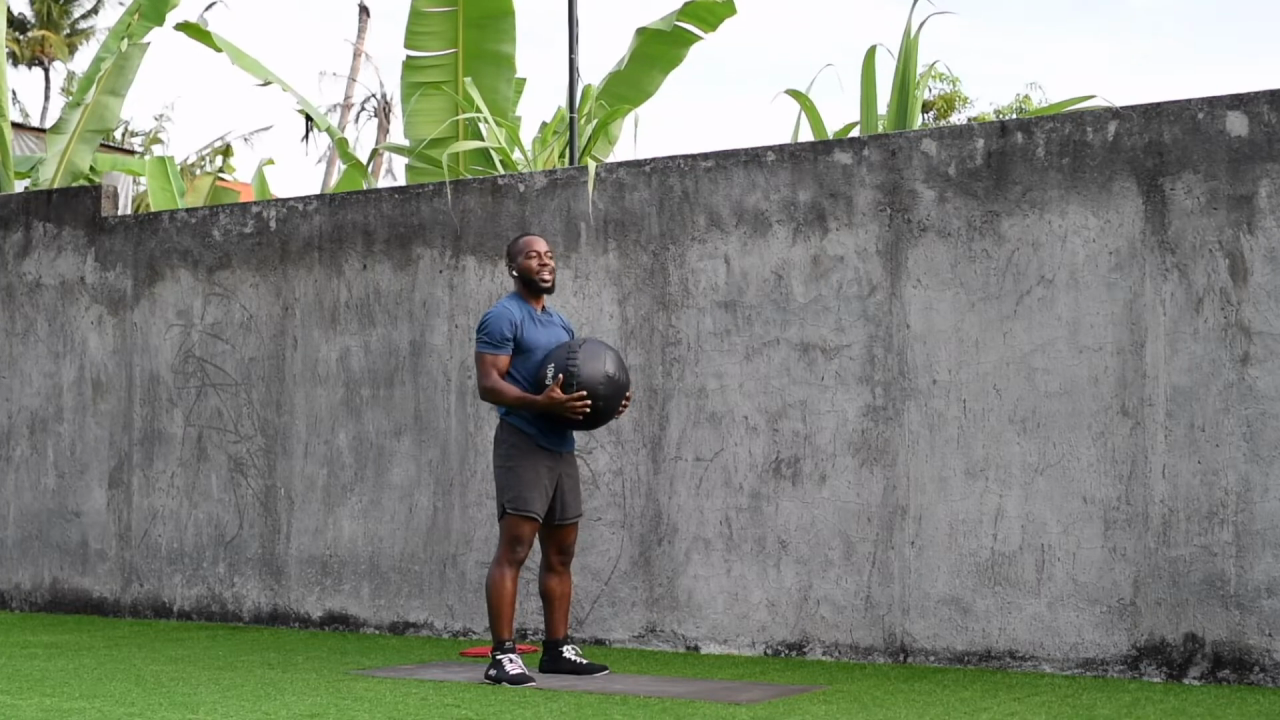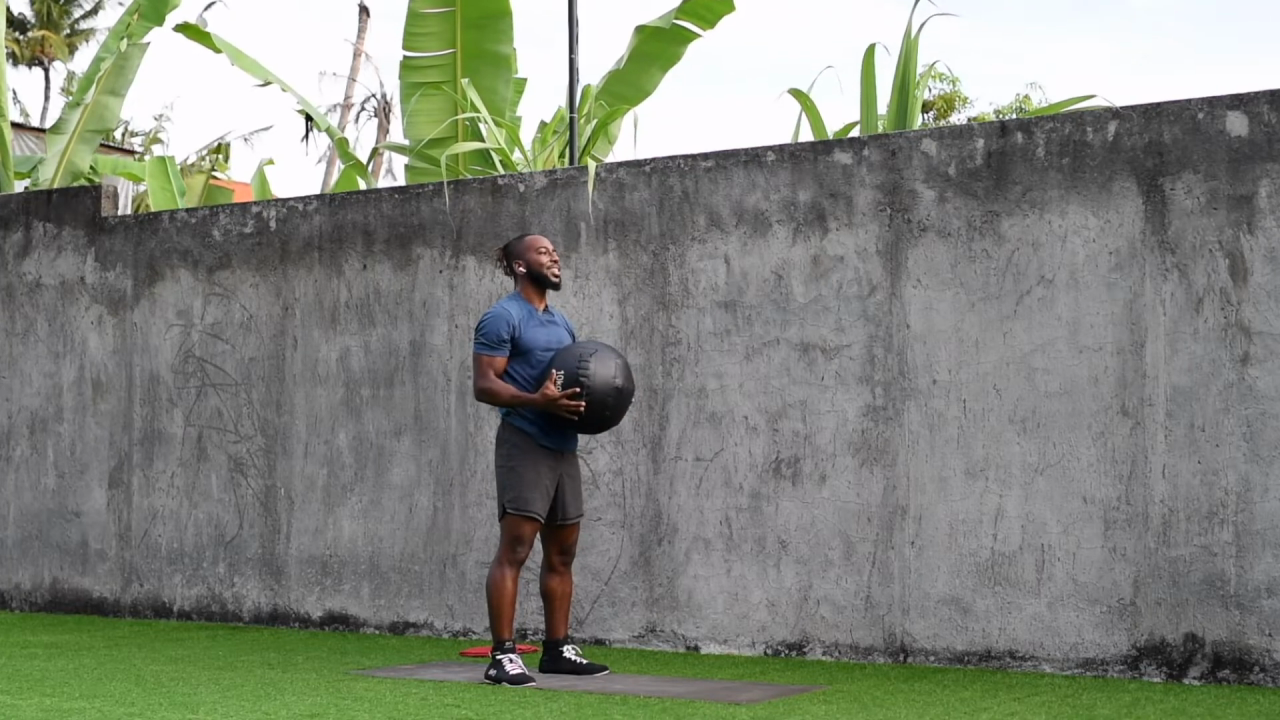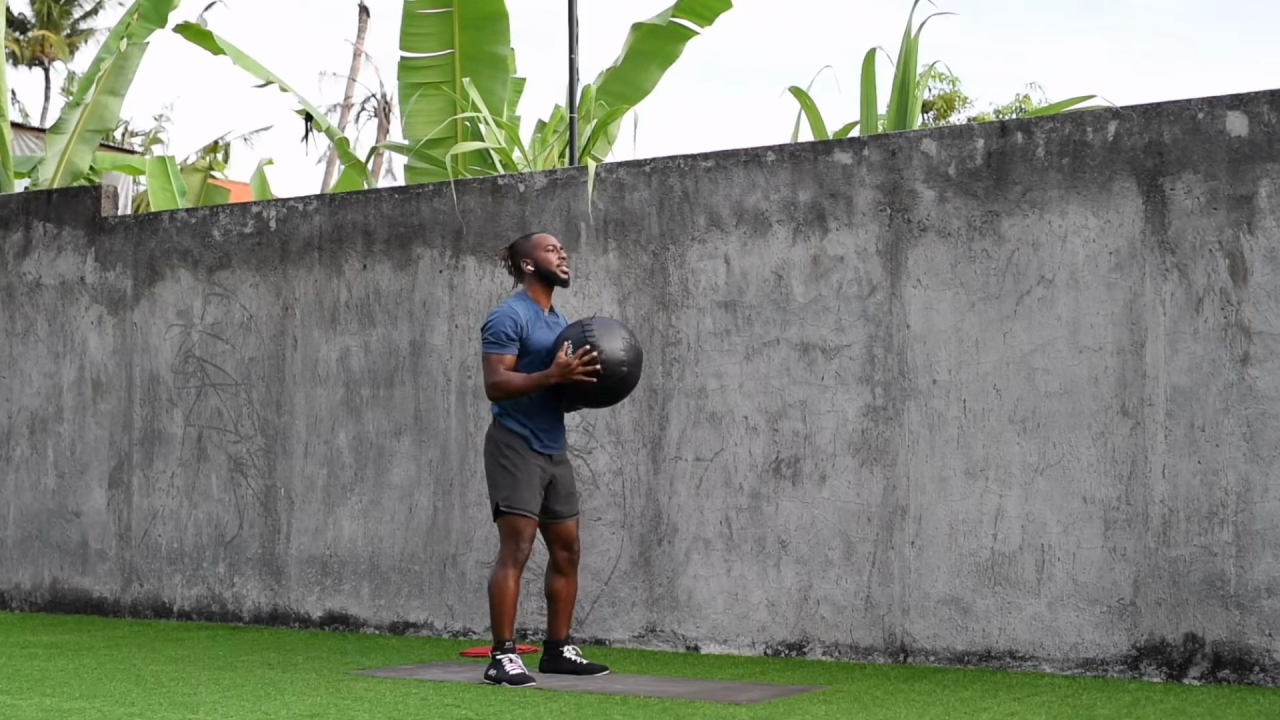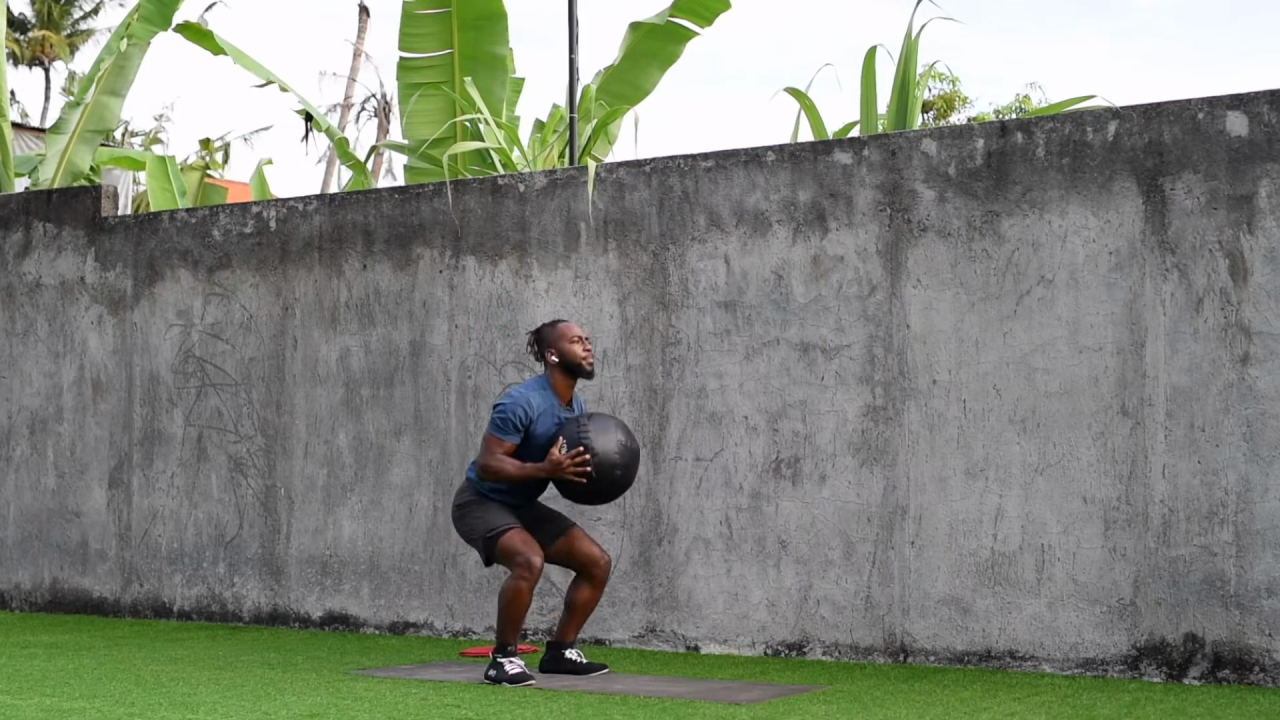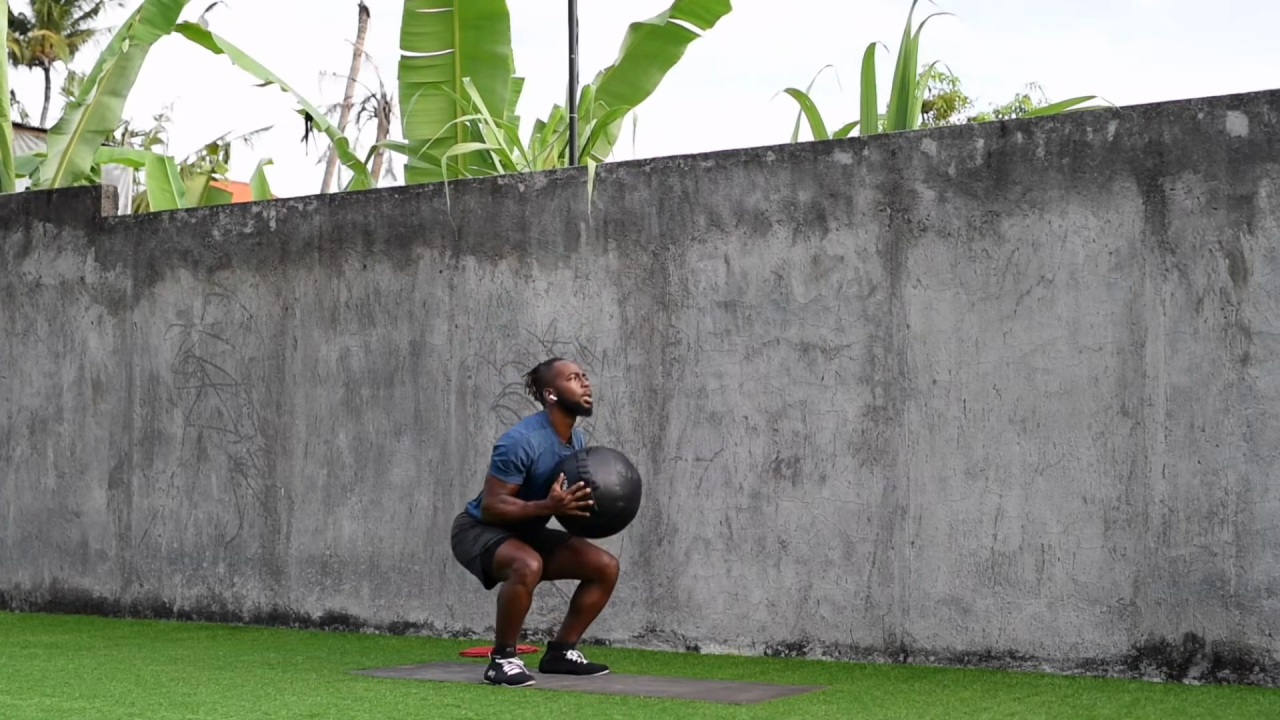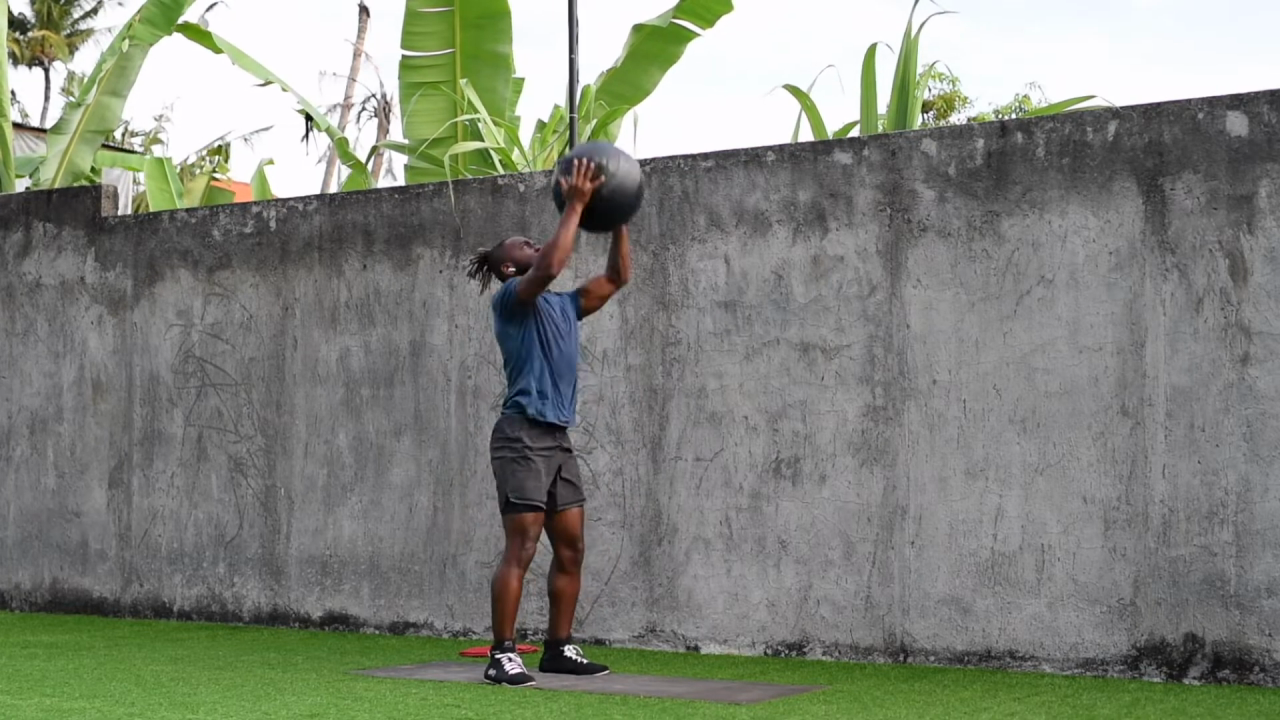
dt=0.4s
person 1, frame 1
left shoulder: (560, 322)
right shoulder: (503, 316)
right elbow: (488, 384)
right wrist: (540, 403)
left hip: (562, 446)
right hip: (523, 443)
left knee: (561, 553)
right knee: (513, 549)
left ankle: (558, 649)
right ankle: (502, 655)
person 1, frame 2
left shoulder: (561, 321)
right shoulder: (502, 317)
right elbow: (484, 385)
right wrist: (537, 400)
left hip: (563, 446)
right hip: (525, 444)
left knee: (561, 554)
right knee: (514, 550)
left ankle: (557, 649)
right ankle: (502, 655)
person 1, frame 3
left shoulder: (560, 320)
right shoulder: (509, 316)
right elbow: (495, 383)
left wrist: (588, 378)
right wrist: (552, 374)
left hip: (554, 449)
right hip: (515, 446)
left knee: (567, 552)
right knee: (516, 551)
left ankle: (558, 649)
right ankle: (502, 655)
person 1, frame 4
left shoulder: (576, 406)
right shoulder: (522, 402)
left elbow: (572, 469)
right elbow: (488, 465)
left wrist: (593, 471)
right wrist: (547, 469)
left hip: (524, 508)
right hip: (481, 504)
left knee: (597, 563)
right knee: (530, 562)
left ankle: (561, 649)
right ankle: (504, 655)
person 1, frame 5
left shoulder: (577, 441)
right shoulder: (521, 440)
left elbow: (575, 501)
right elbow: (492, 505)
left wrist: (590, 503)
right wrist: (550, 506)
left hip: (524, 532)
right hip: (479, 530)
left knee: (605, 567)
right knee: (527, 566)
left ankle: (561, 650)
right ankle: (503, 657)
person 1, frame 6
left shoulder: (563, 303)
right shoulder: (513, 297)
left elbow: (616, 279)
right elbow: (549, 266)
left wrist: (619, 223)
right wrist: (573, 206)
left hip: (558, 438)
right hip: (522, 436)
left knee: (571, 548)
right knee: (521, 547)
left ankle: (559, 648)
right ankle: (502, 654)
